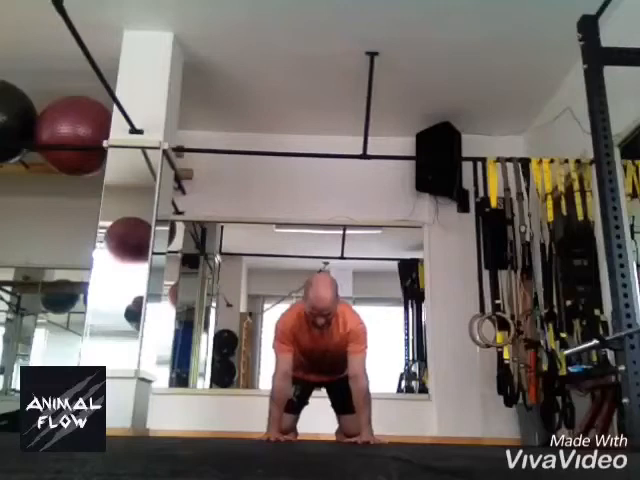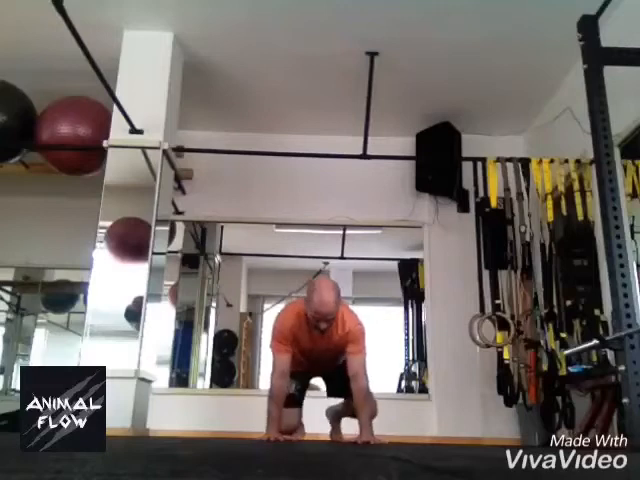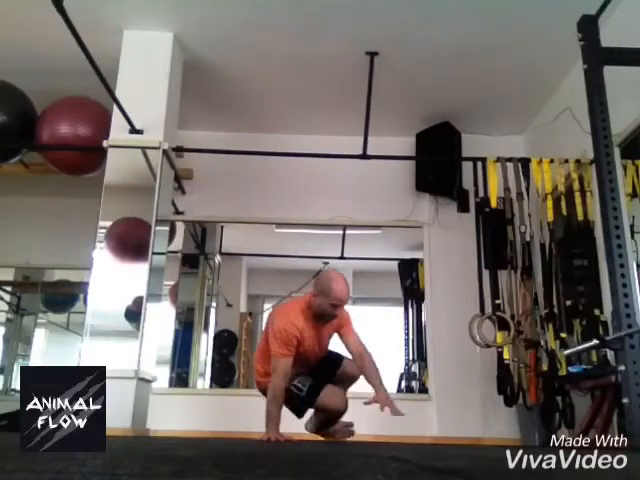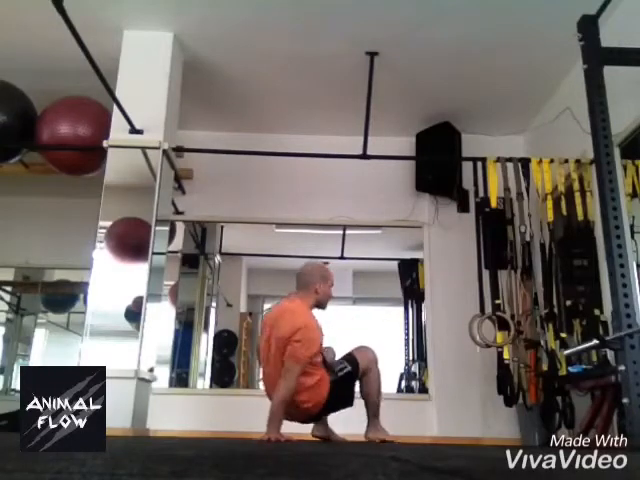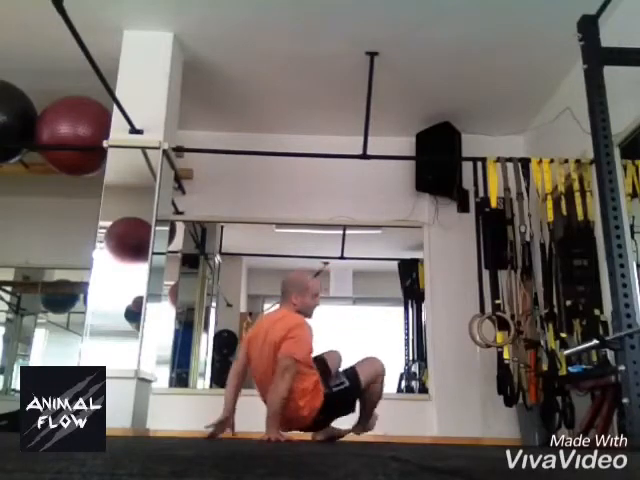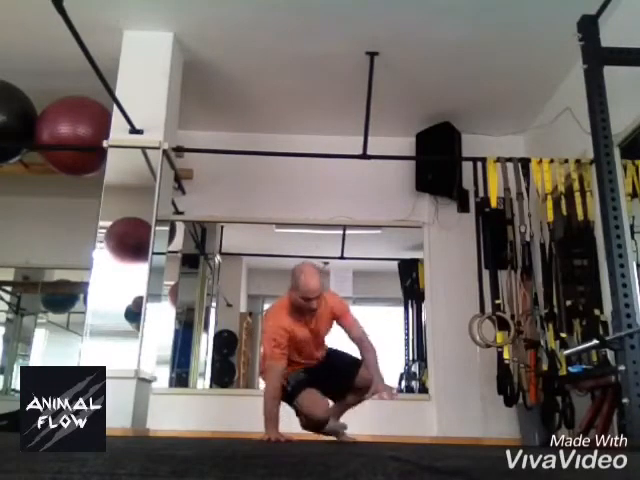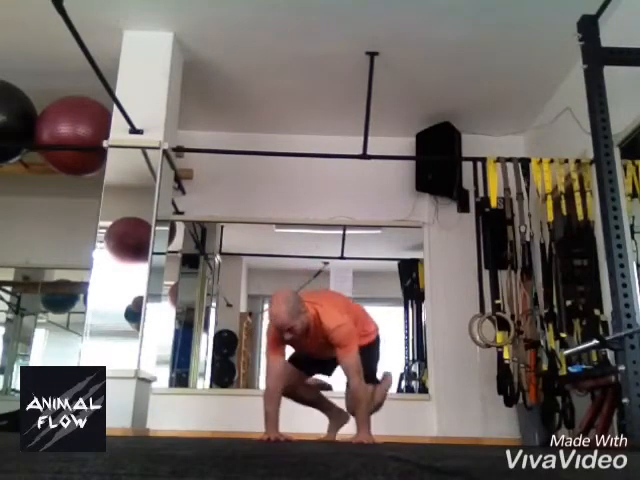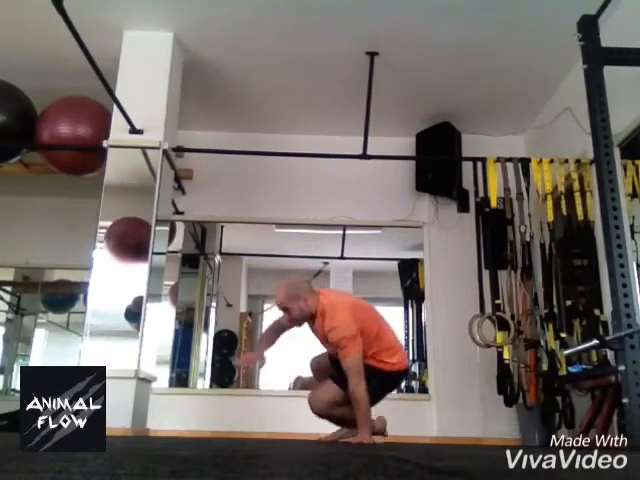
dt=0.5s
person 1, frame 1
left shoulder: (353, 324)
right shoulder: (288, 322)
left elbow: (358, 377)
right elbow: (282, 375)
left wrist: (366, 431)
right wrist: (272, 429)
left hip: (339, 373)
right hip: (301, 372)
left knee: (354, 433)
right knee: (283, 429)
left ankle: (342, 433)
right ankle: (291, 432)
person 1, frame 2
left shoulder: (351, 324)
right shoulder: (287, 320)
left elbow: (358, 376)
right elbow: (280, 375)
left wrist: (366, 431)
right wrist: (272, 429)
left hip: (335, 362)
right hip: (296, 364)
left knee: (370, 411)
right knee: (287, 427)
left ankle: (336, 414)
right ankle: (297, 427)
person 1, frame 3
left shoulder: (336, 314)
right shoulder: (288, 321)
left elbow: (360, 352)
right elbow: (279, 378)
left wrist: (381, 391)
right wrist: (272, 430)
right hip: (273, 376)
left knee: (353, 368)
right knee: (338, 402)
left ankle: (319, 420)
right ankle: (317, 425)
person 1, frame 4
left shoulder: (277, 310)
right shoulder: (306, 324)
right elbow: (288, 379)
right wrist: (272, 430)
left hip: (291, 400)
right hip: (308, 402)
left knee: (328, 354)
right knee: (366, 356)
left ankle: (321, 426)
right ankle: (373, 427)
person 1, frame 5
left shoulder: (258, 326)
right shoulder: (298, 326)
left elbow: (236, 372)
right elbow: (283, 376)
left wrist: (227, 415)
right wrist: (272, 429)
right hip: (309, 411)
left knee: (334, 357)
right knee: (375, 366)
left ankle: (322, 428)
right ankle: (363, 423)
person 1, frame 6
left shoulder: (331, 301)
right shoulder: (278, 321)
left elbow: (361, 339)
right elbow: (273, 377)
left wrist: (378, 380)
right wrist: (271, 430)
left hip: (320, 358)
right hip: (289, 371)
left knee: (371, 380)
right knee: (319, 414)
left ankle: (331, 418)
right ankle: (316, 424)
person 1, frame 7
left shoulder: (335, 321)
right shoulder: (279, 323)
left elbow: (355, 379)
right elbow: (274, 378)
left wrist: (363, 432)
right wrist: (271, 429)
left hip: (361, 339)
left knee: (357, 408)
right knee: (284, 384)
left ankle: (382, 385)
right ankle: (335, 414)
person 1, frame 8
left shoulder: (338, 322)
right shoulder: (311, 303)
left elbow: (356, 380)
right elbow: (277, 327)
left wrist: (364, 432)
right wrist: (258, 350)
left hip: (388, 366)
left knee: (318, 402)
right knee: (318, 366)
left ankle: (373, 426)
right ankle: (354, 424)
